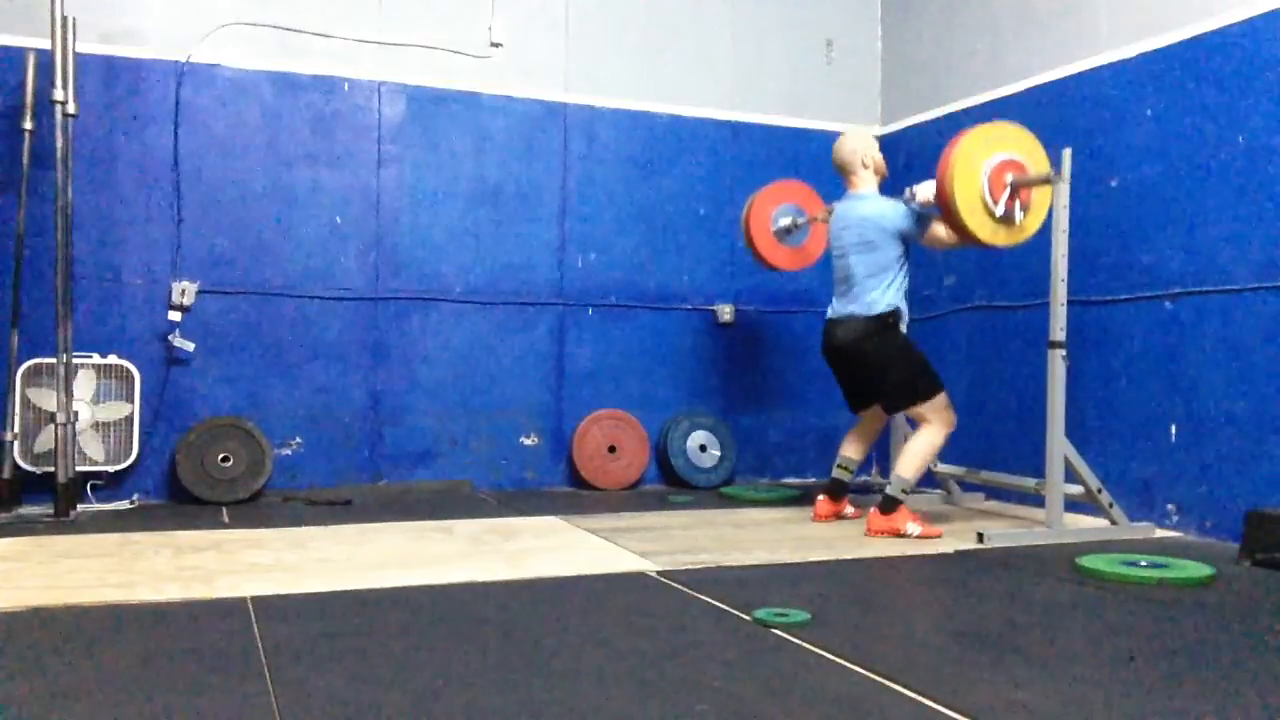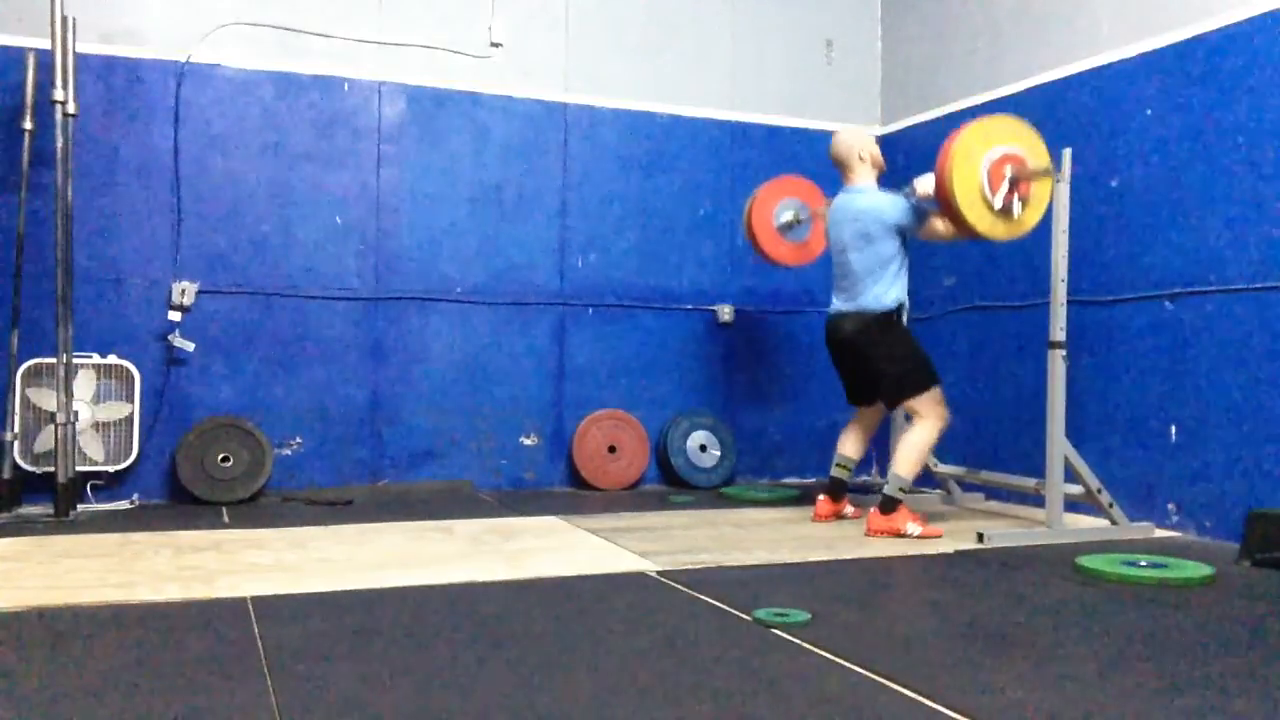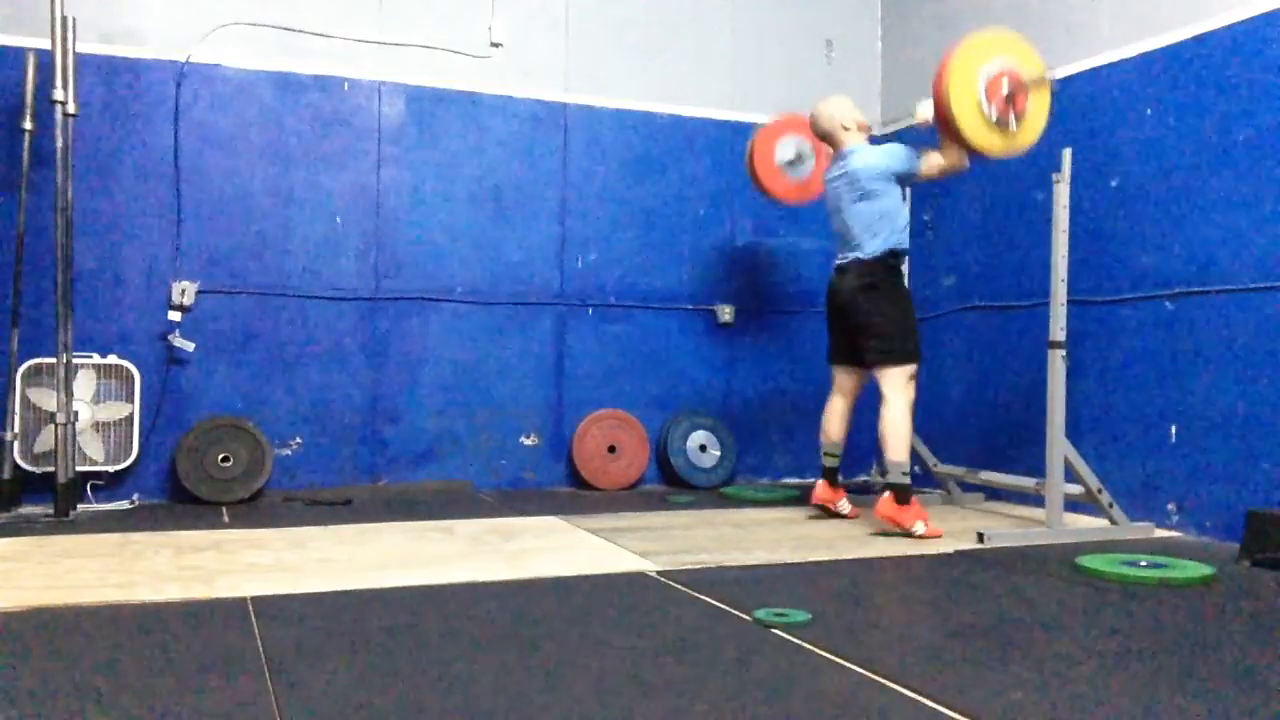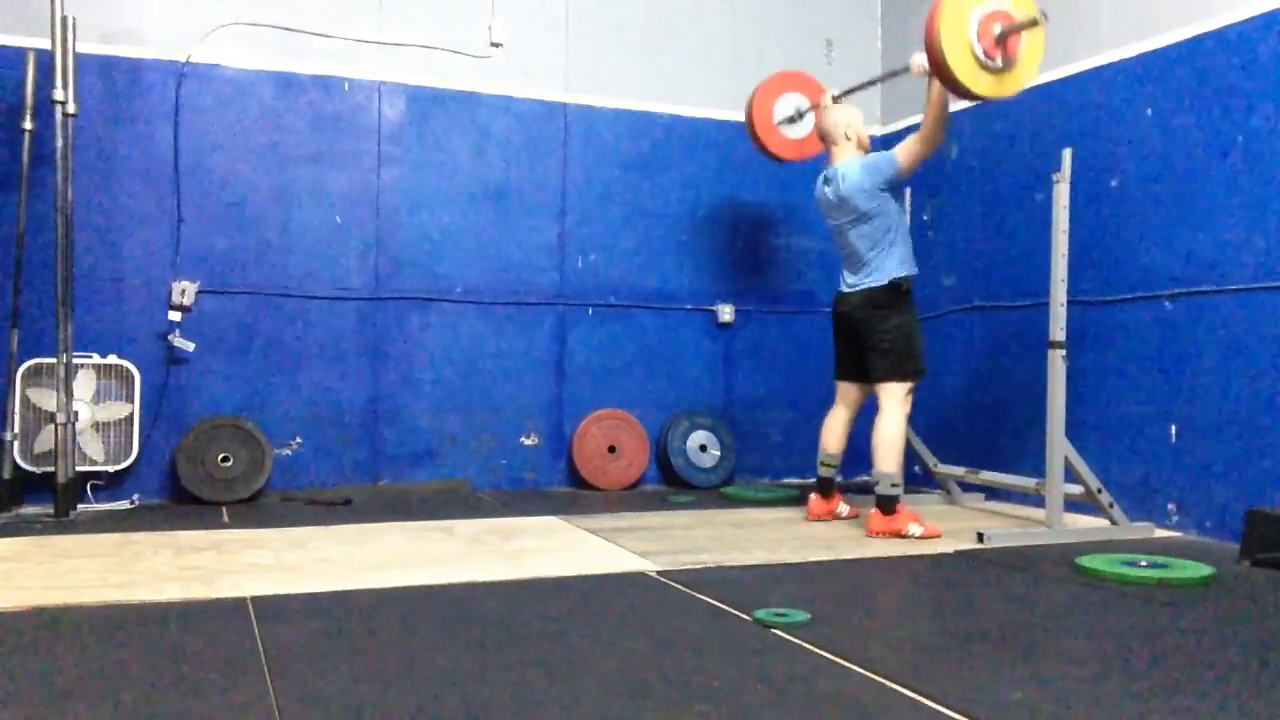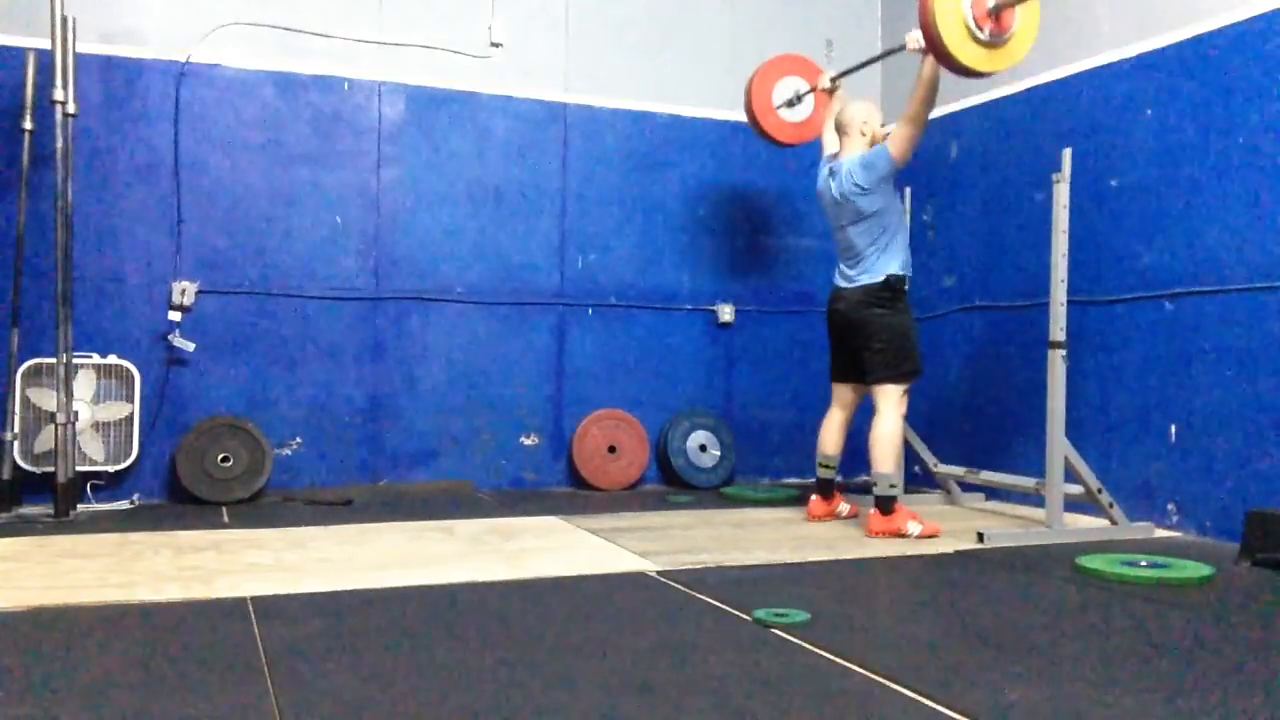
dt=0.2s
person 1, frame 1
left shoulder: (840, 214)
right shoulder: (891, 211)
right elbow: (953, 238)
left hip: (838, 332)
right hip: (873, 331)
left knee: (873, 417)
right knee: (939, 418)
left ankle: (831, 498)
right ankle: (889, 511)
person 1, frame 2
left shoulder: (837, 208)
right shoulder: (887, 205)
right elbow: (951, 230)
right wrist: (933, 194)
left hip: (840, 327)
right hip: (875, 326)
left knee: (869, 414)
right knee: (931, 414)
left ankle: (831, 497)
right ankle: (889, 510)
person 1, frame 3
left shoulder: (834, 171)
right shoulder: (880, 157)
right elbow: (953, 162)
left wrist: (822, 151)
left hip: (843, 283)
right hip: (877, 281)
left knee: (844, 389)
right knee: (898, 387)
left ankle: (827, 485)
right ankle: (898, 500)
person 1, frame 4
left shoulder: (826, 184)
right shoulder: (867, 174)
left elbow: (836, 151)
right elbow: (930, 136)
left wrist: (828, 116)
right wrist: (937, 77)
left hip: (850, 302)
right hip: (885, 301)
left knee: (845, 402)
right knee: (895, 403)
left ankle: (824, 496)
right ankle: (887, 512)
person 1, frame 5
left shoulder: (827, 172)
right shoulder: (869, 168)
left elbow: (832, 130)
right elbow: (917, 116)
left wrist: (829, 94)
right wrist: (931, 55)
left hip: (844, 300)
right hip: (879, 300)
left knee: (842, 403)
right knee: (891, 402)
left ankle: (823, 498)
right ankle: (886, 513)
